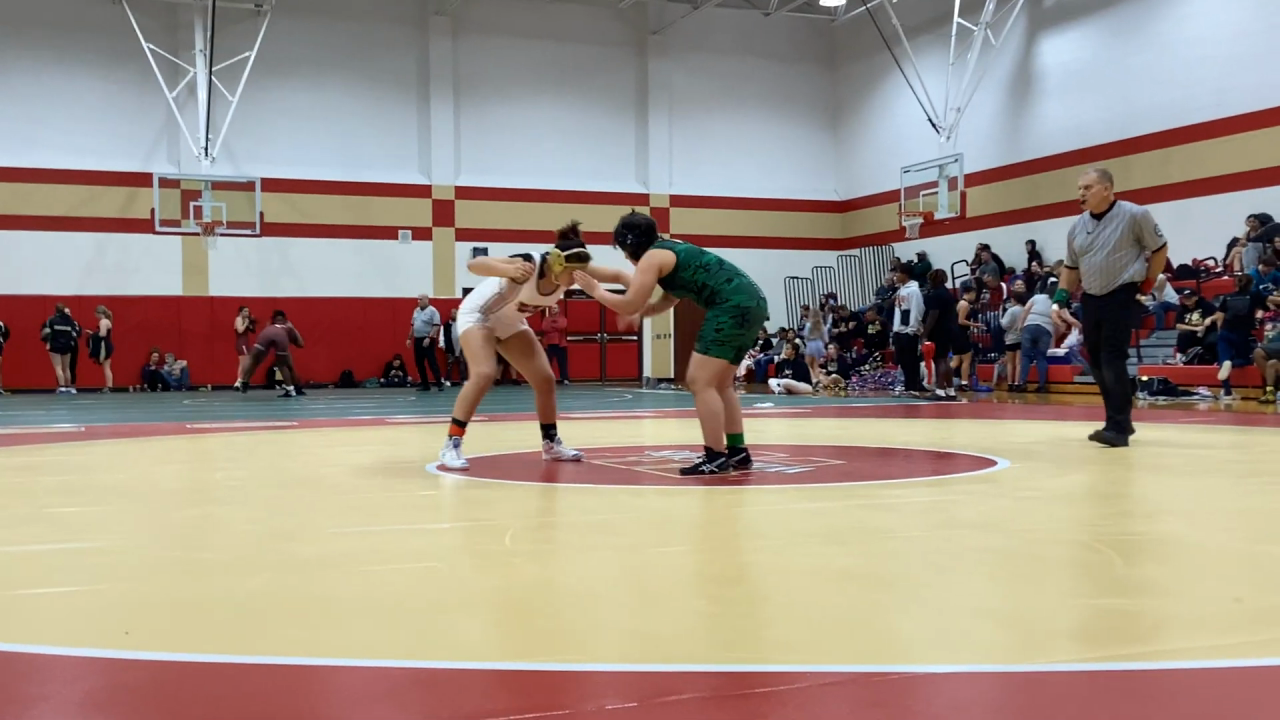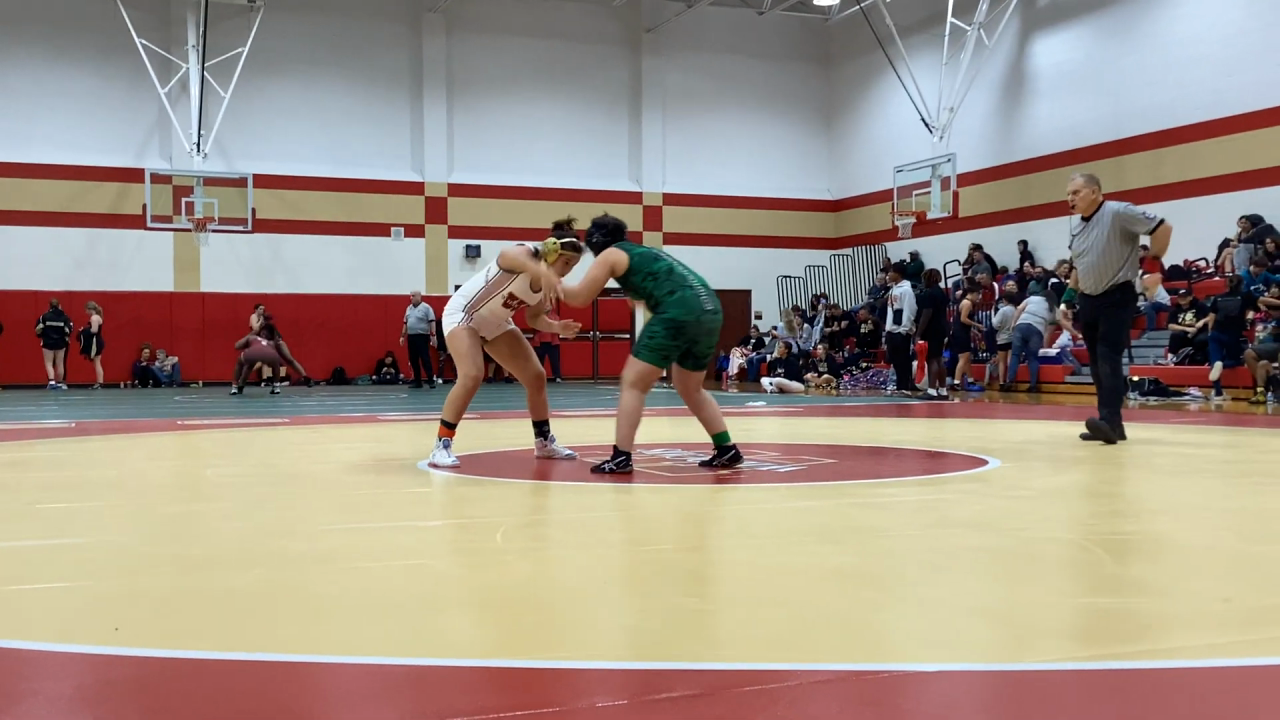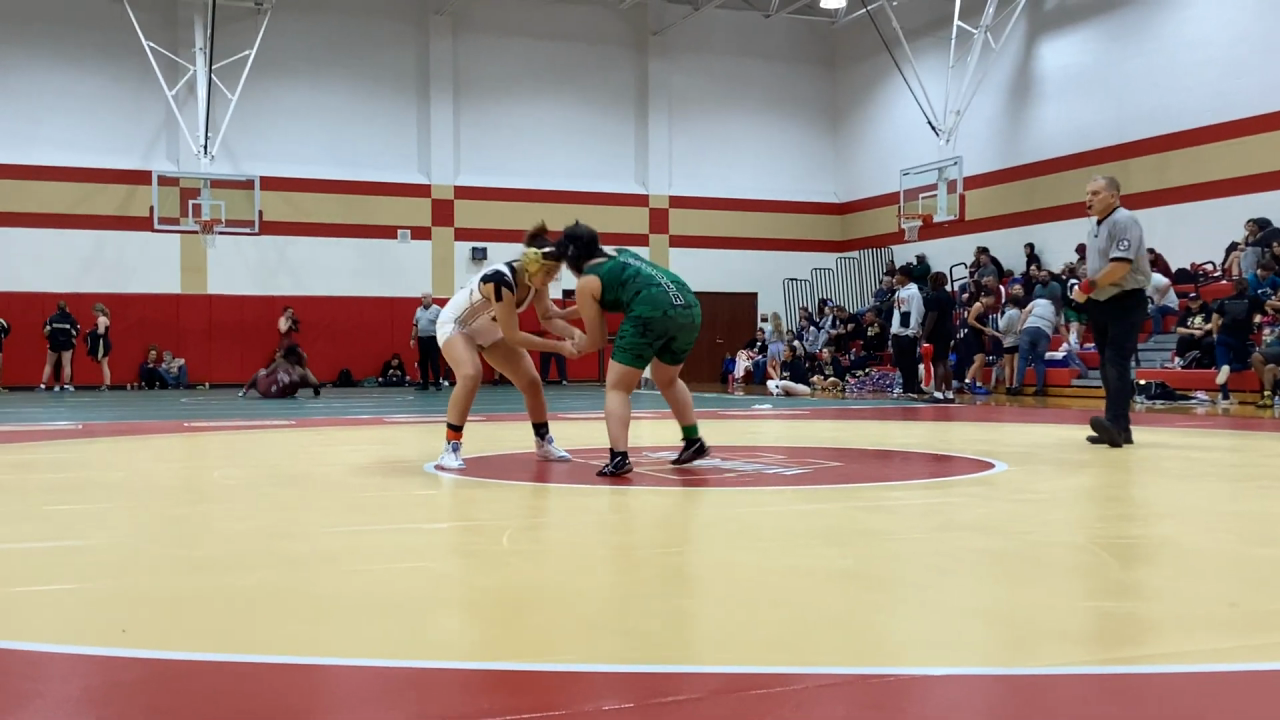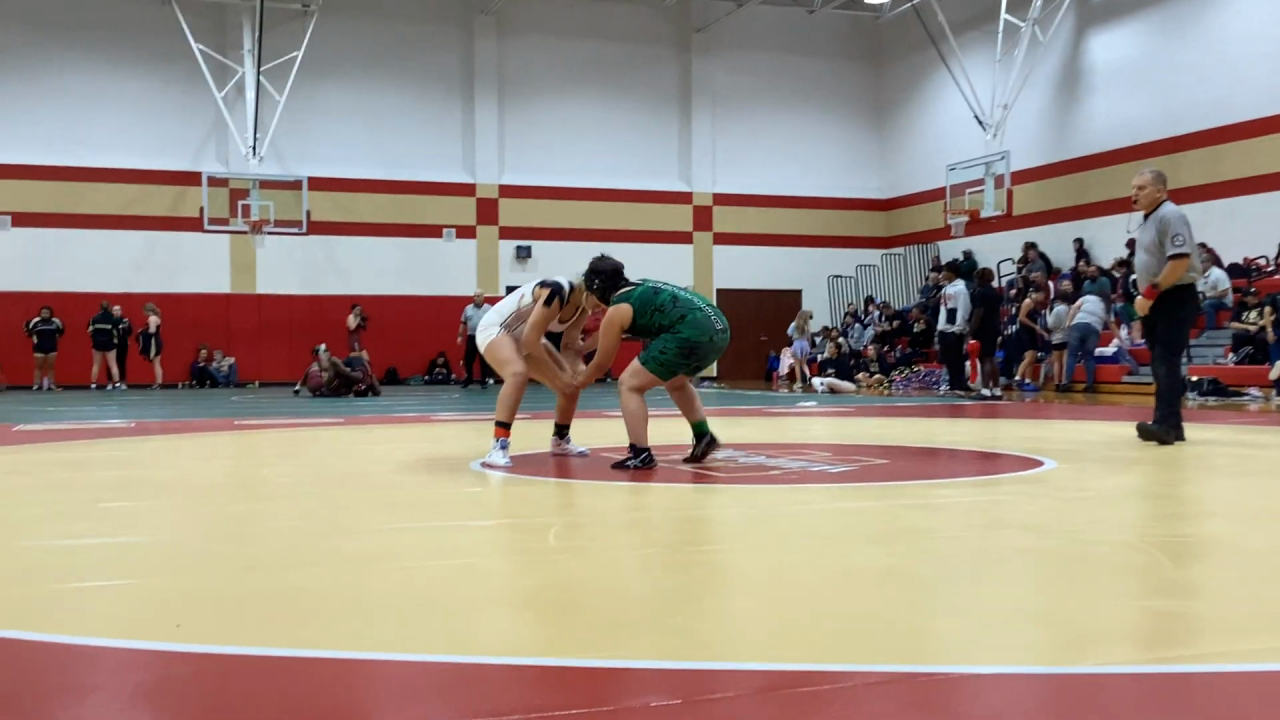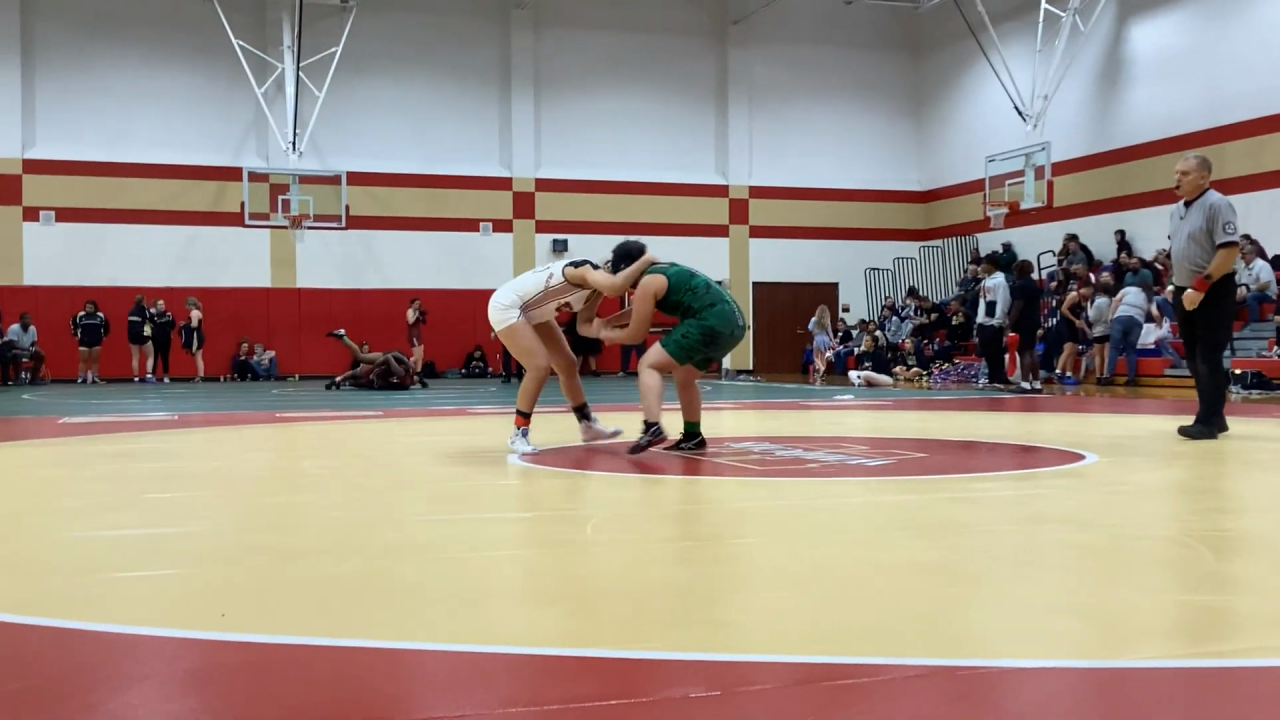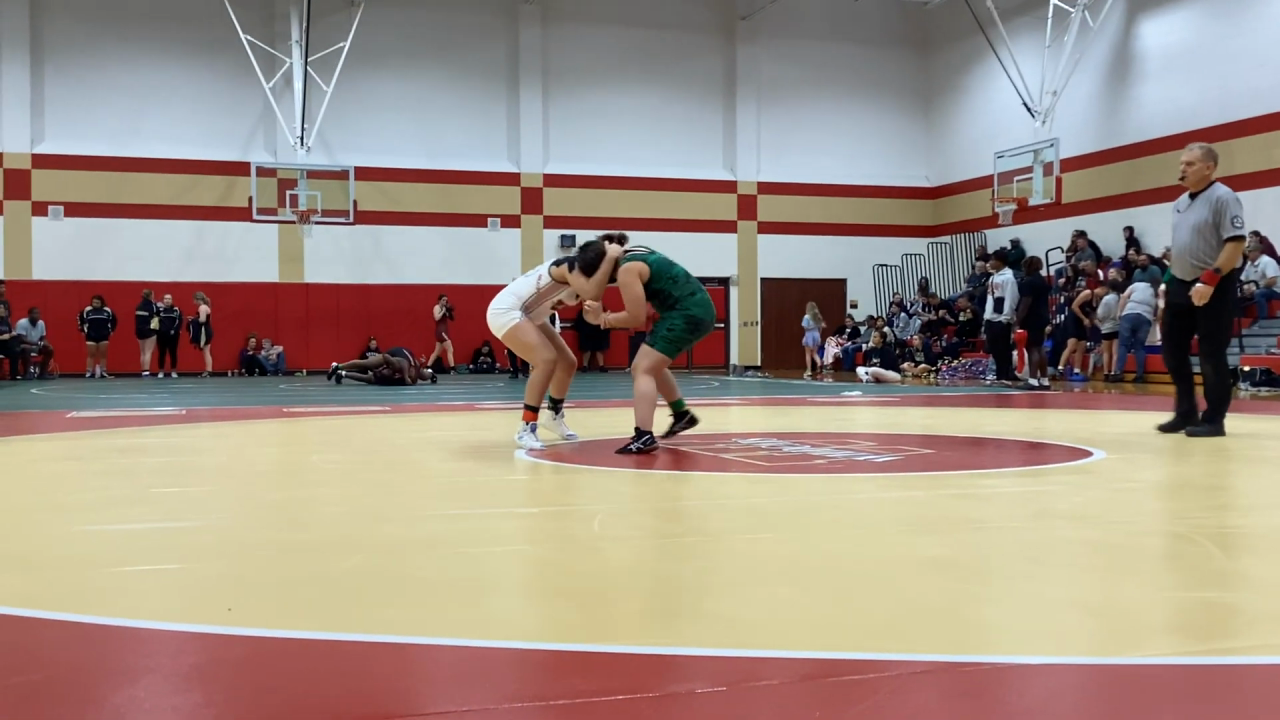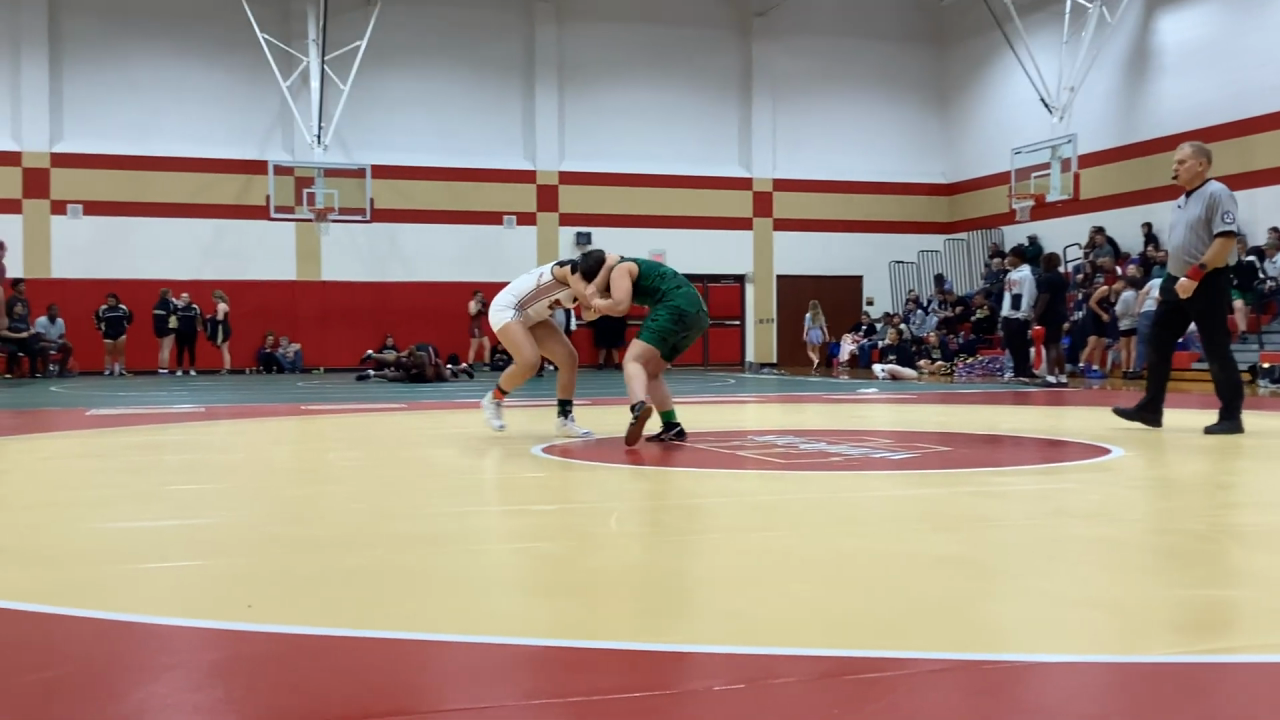
dt=0.4s
person 1, frame 1
left shoulder: (1133, 215)
right shoulder: (1077, 226)
left elbow: (1160, 249)
right elbow: (1072, 267)
left wrist: (1146, 286)
right wrist: (1060, 297)
left hip: (1122, 298)
right hip: (1090, 300)
left knee: (1113, 361)
right knee: (1098, 364)
left ankle: (1117, 427)
right ankle: (1120, 421)
person 1, frame 2
left shoulder: (1118, 212)
right shoulder: (1076, 227)
left elbow: (1162, 228)
left wrist: (1152, 265)
right wrist: (1068, 296)
left hip: (1117, 298)
right hip: (1087, 300)
left knee: (1109, 357)
right knee: (1097, 362)
left ankle: (1109, 420)
right ankle: (1111, 423)
person 1, frame 3
left shoulder: (1123, 221)
right shoulder: (1095, 228)
left elbow: (1120, 265)
left wrist: (1086, 286)
right wrist: (1086, 291)
left hip: (1126, 303)
right hip: (1100, 304)
left knee: (1117, 363)
right knee: (1108, 366)
left ankle: (1114, 423)
right ankle: (1119, 427)
person 1, frame 4
left shoulder: (1170, 216)
right shoulder: (1145, 221)
left elbow: (1180, 261)
left wrist: (1150, 292)
right wrist: (1145, 294)
left hip: (1175, 299)
right hip: (1154, 302)
left knee: (1166, 361)
right knee: (1160, 363)
left ankle: (1164, 423)
right ankle: (1172, 425)
person 1, frame 5
left shoulder: (1217, 205)
right shoulder: (1176, 210)
left elbow: (1230, 250)
left wrist: (1201, 286)
right wrist: (1176, 286)
left hip: (1213, 292)
right hip: (1185, 292)
left knee: (1208, 357)
right knee: (1195, 358)
left ankle: (1208, 422)
right ankle: (1213, 415)
person 1, frame 6
left shoulder: (1223, 198)
right shoulder: (1180, 203)
left elbow: (1236, 244)
left wrist: (1209, 281)
right wrist: (1172, 283)
left hip: (1215, 288)
right hip: (1181, 285)
left knee: (1211, 355)
right knee: (1172, 350)
left ankle: (1213, 419)
right ankle: (1186, 412)
person 1, frame 7
left shoulder: (1216, 194)
right shoulder: (1182, 200)
left elbow: (1225, 239)
left wrist: (1195, 275)
right wrist: (1182, 278)
left hip: (1207, 283)
right hip: (1177, 282)
left knee: (1216, 350)
right knee: (1159, 345)
left ankle: (1231, 416)
right ankle: (1150, 408)
person 2, frame 1
left shoulder: (652, 257)
right shoulder: (672, 250)
left elbow: (630, 304)
right elbow: (670, 298)
left wrist: (595, 290)
right wrist: (639, 314)
left hip: (734, 304)
right hip: (752, 302)
left knee: (700, 382)
right knee: (719, 384)
left ankle: (718, 457)
right ankle: (738, 452)
person 2, frame 2
left shoulder: (611, 255)
right shoulder: (644, 251)
left elbow: (580, 298)
left hip: (678, 313)
right hip: (708, 310)
left knee: (632, 384)
right knee: (690, 389)
left ankle: (621, 457)
right ankle: (727, 449)
person 2, frame 3
left shoulder: (586, 283)
right shoulder: (619, 255)
left elbow: (597, 340)
left wrist: (574, 348)
right wrist: (563, 315)
left hip: (651, 313)
right hip: (688, 308)
left knee: (617, 387)
right knee: (667, 380)
left ankle: (619, 459)
right ankle: (694, 442)
person 2, frame 4
left shoulder: (616, 311)
right shoulder: (642, 287)
left elbow: (604, 363)
left wrist: (580, 380)
left hip: (691, 334)
right hip: (717, 330)
left knee: (630, 385)
right knee: (676, 381)
left ankle: (640, 453)
right ankle: (703, 438)
person 2, frame 5
left shoulder: (648, 282)
right shoulder: (664, 270)
left elbow: (636, 334)
right elbow: (640, 310)
left wrist: (606, 333)
right wrist: (605, 322)
left hip: (709, 324)
right hip: (733, 322)
left knee: (648, 366)
right knee: (684, 378)
left ankle: (653, 429)
right ankle: (692, 437)
person 2, frame 6
left shoulder: (627, 269)
right shoulder: (637, 253)
left elbow: (637, 316)
left wrist: (604, 318)
left hip: (687, 313)
right hip: (698, 310)
left knee: (643, 370)
right knee: (653, 367)
left ankle: (644, 437)
right ankle: (682, 414)
person 2, frame 7
left shoulder: (619, 270)
right shoulder: (630, 266)
left elbow: (620, 306)
left wrist: (597, 303)
left hip: (677, 308)
right hip: (696, 313)
left knee: (632, 361)
right knee: (649, 371)
left ankle: (639, 408)
right ankle: (672, 427)
person 3, frame 1
left shoulder: (570, 271)
right shoulder: (530, 265)
left elbow: (617, 276)
right elbow: (474, 264)
right wrist: (506, 270)
left hip: (510, 323)
right hip: (476, 313)
left knee: (545, 379)
right knee: (484, 374)
left ankle: (552, 444)
right ankle: (451, 446)
person 3, frame 2
left shoulder: (551, 275)
right shoulder: (524, 255)
left elbow: (535, 318)
right elbow: (510, 256)
left wrist: (559, 326)
right wrist: (541, 270)
left hip: (495, 322)
right hip: (461, 313)
left knee: (536, 377)
right knee: (472, 375)
left ankle: (545, 442)
right ankle: (442, 447)
person 3, frame 3
left shoulder: (536, 280)
right shoulder: (501, 280)
left elbow: (549, 317)
right elbow: (512, 335)
left wrist: (574, 333)
right wrist: (558, 346)
left hip: (488, 330)
right hip: (456, 326)
left knee: (531, 382)
right knee: (469, 375)
left ankle: (544, 444)
right ankle: (450, 449)
person 3, frame 4
left shoulder: (584, 310)
right shoulder: (556, 290)
left elbow: (569, 347)
right elbow: (530, 338)
right wrist: (557, 375)
left hip: (528, 337)
right hip: (495, 329)
left knee: (572, 385)
right knee: (518, 376)
left ankle: (560, 440)
right ankle: (498, 447)
person 3, frame 5
left shoulder: (597, 286)
right shoulder: (588, 270)
right elbow: (616, 285)
right wrist: (645, 261)
left hip: (532, 314)
right hip: (507, 307)
left knee: (568, 364)
right knee: (540, 366)
left ankle: (588, 425)
right ankle: (519, 434)
person 3, frame 6
left shoulder: (584, 276)
right shoulder: (571, 266)
right elbow: (592, 293)
right wrist: (610, 256)
left hip: (528, 316)
right hip: (506, 311)
left knee: (568, 363)
right knee: (548, 360)
left ankle: (556, 417)
right ankle: (526, 430)
person 3, frame 7
left shoulder: (581, 284)
right shoulder: (573, 269)
left hip: (532, 316)
right hip: (506, 309)
left knee: (569, 358)
right knee: (530, 361)
left ankle: (565, 420)
right ankle: (494, 399)
